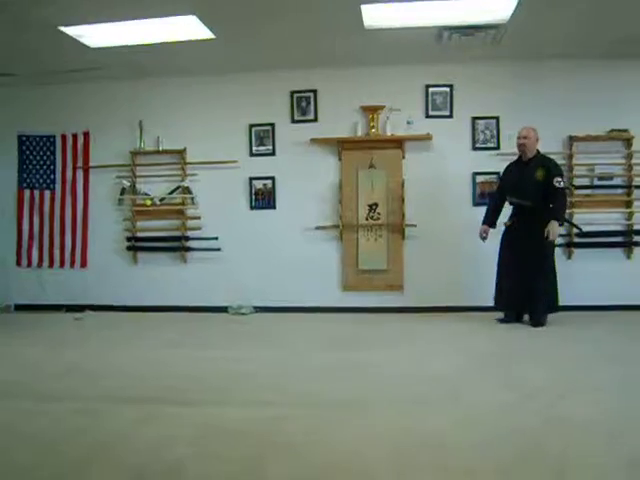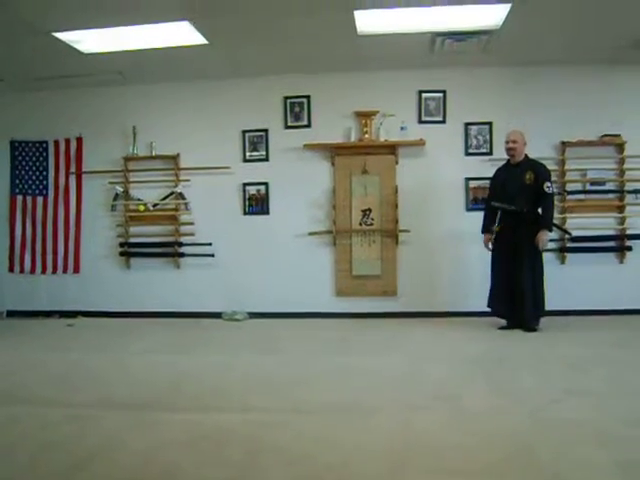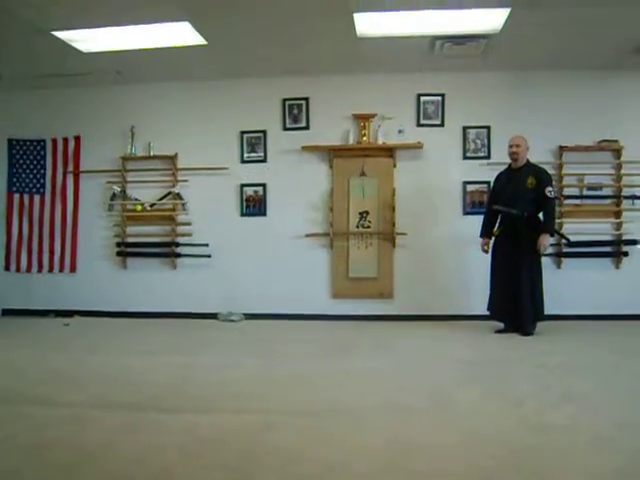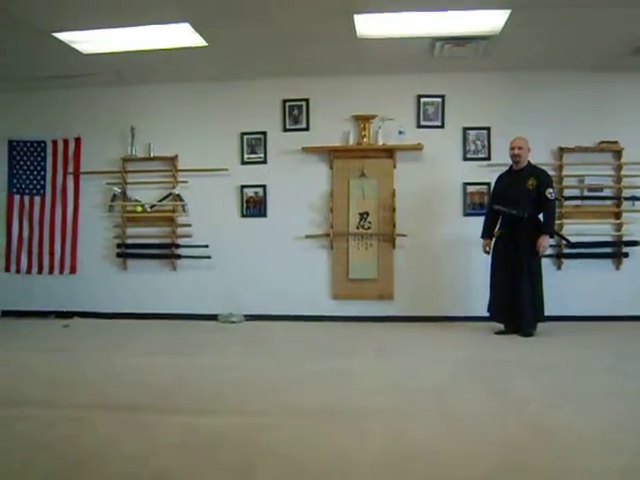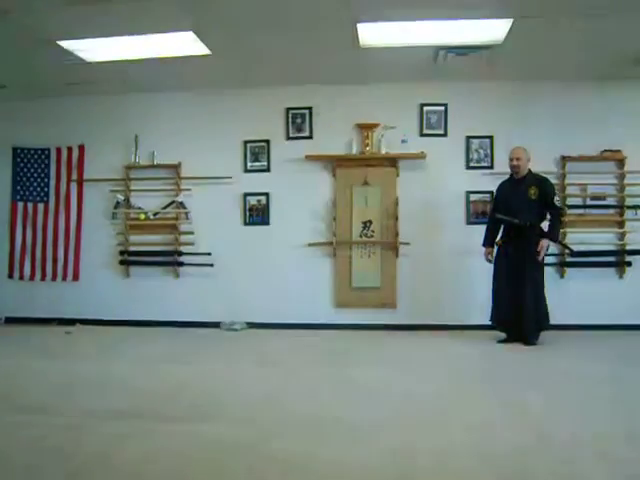
dt=1s
person 1, frame 1
left shoulder: (549, 166)
right shoulder: (511, 168)
left elbow: (559, 195)
right elbow: (498, 196)
left wrist: (555, 221)
right wrist: (488, 222)
left hip: (540, 224)
right hip: (517, 222)
left knee: (540, 268)
right knee: (510, 266)
left ankle: (539, 313)
right ankle: (513, 311)
person 1, frame 2
left shoulder: (538, 170)
right shoulder: (500, 173)
left elbow: (547, 201)
right elbow: (491, 204)
left wrist: (545, 229)
right wrist: (488, 230)
left hip: (528, 229)
right hip: (505, 229)
left knee: (528, 273)
right knee: (504, 273)
left ankle: (530, 319)
right ankle: (512, 317)
person 1, frame 3
left shoulder: (539, 175)
right shoulder: (501, 177)
left elbow: (549, 206)
right elbow: (492, 208)
left wrist: (546, 233)
right wrist: (486, 235)
left hip: (529, 234)
right hip: (505, 233)
left knee: (528, 278)
right knee: (504, 278)
left ankle: (528, 323)
right ankle: (510, 321)
person 1, frame 4
left shoulder: (540, 176)
right shoulder: (502, 178)
left elbow: (549, 207)
right elbow: (492, 209)
left wrist: (546, 234)
right wrist: (487, 236)
left hip: (528, 234)
right hip: (505, 234)
left knee: (528, 279)
right knee: (503, 279)
left ankle: (528, 324)
right ankle: (510, 323)
person 1, frame 5
left shoulder: (541, 184)
right shoulder: (504, 187)
left elbow: (556, 212)
right elbow: (494, 217)
left wrist: (548, 238)
right wrist: (489, 244)
left hip: (531, 242)
right hip: (508, 242)
left knee: (530, 288)
right knee: (505, 287)
left ankle: (531, 333)
right ankle: (512, 331)
